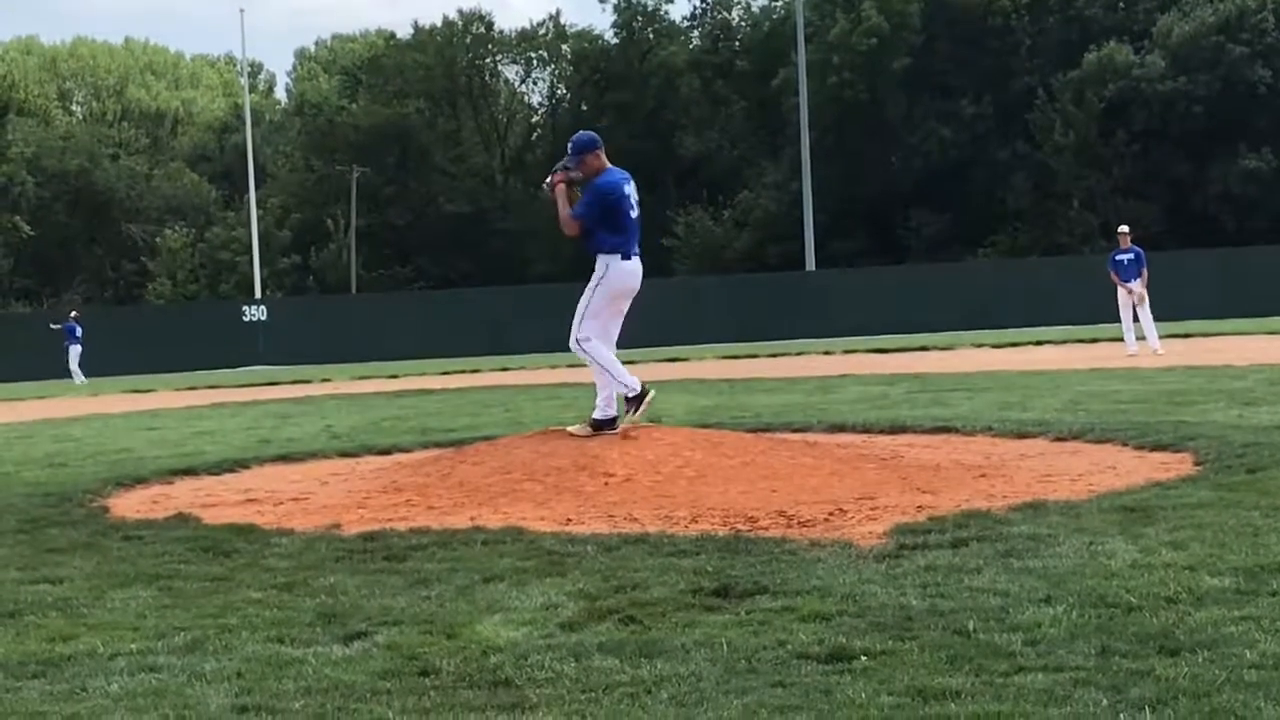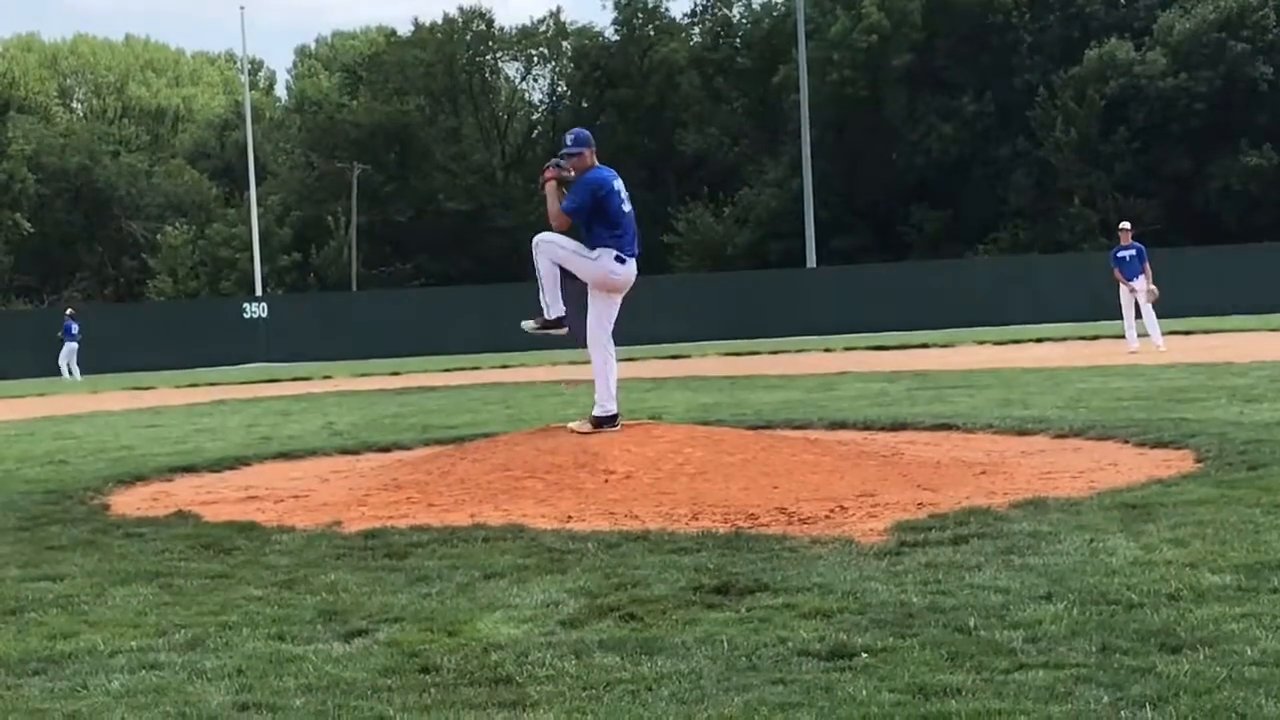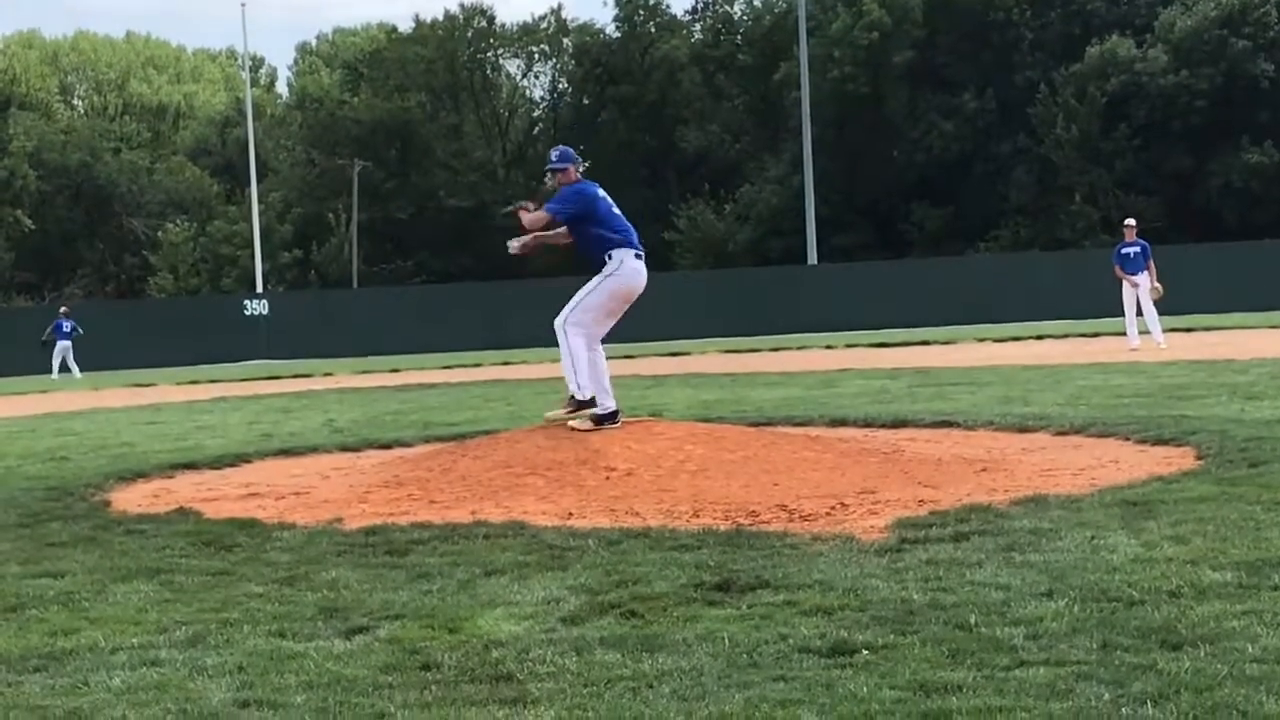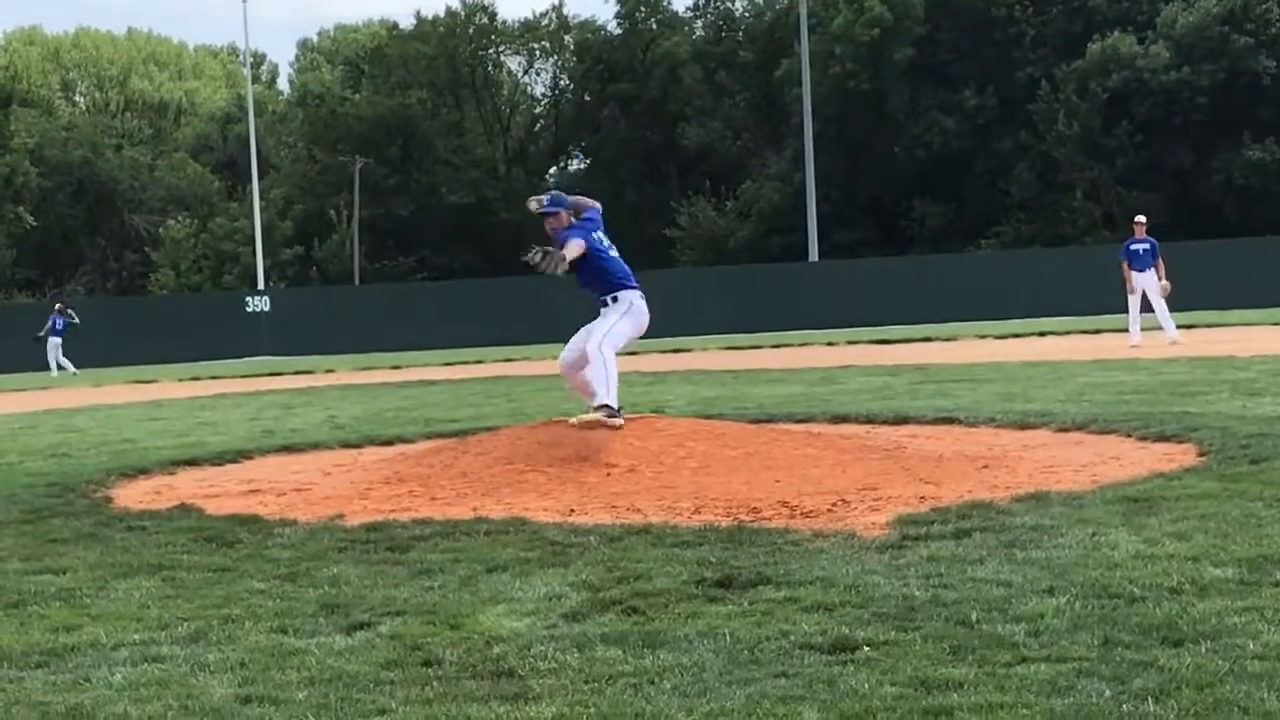
dt=0.3s
person 1, frame 1
left shoulder: (602, 186)
right shoulder: (622, 178)
left elbow: (571, 228)
left wrist: (561, 189)
right wrist: (573, 187)
left hip: (613, 267)
right hip: (629, 266)
left knee: (584, 337)
right knee: (601, 342)
left ankle: (634, 391)
right ankle: (605, 416)
person 1, frame 2
left shoulder: (591, 181)
right shoulder: (609, 176)
left elbow: (559, 223)
right elbow: (581, 208)
left wrist: (550, 185)
right wrist: (560, 189)
left hip: (605, 263)
right hip: (623, 268)
left knee: (543, 242)
right knee: (600, 339)
left ankle: (554, 317)
right ankle: (606, 413)
person 1, frame 3
left shoulder: (576, 191)
right shoulder: (587, 193)
left elbow: (534, 221)
right elbow: (570, 233)
left wrist: (522, 211)
right wrist: (531, 240)
left hip: (622, 266)
right hip: (628, 269)
left knee: (567, 325)
right knee: (586, 338)
left ankle: (581, 397)
right ankle: (605, 410)
person 1, frame 4
left shoulder: (575, 232)
right shoulder: (589, 222)
left elbow: (576, 246)
right elbow: (593, 204)
left wrist: (564, 258)
right wrist: (543, 202)
left hip: (627, 306)
right hip: (612, 310)
left knee: (598, 346)
right knee: (568, 364)
left ankle: (608, 409)
right ankle: (603, 405)
